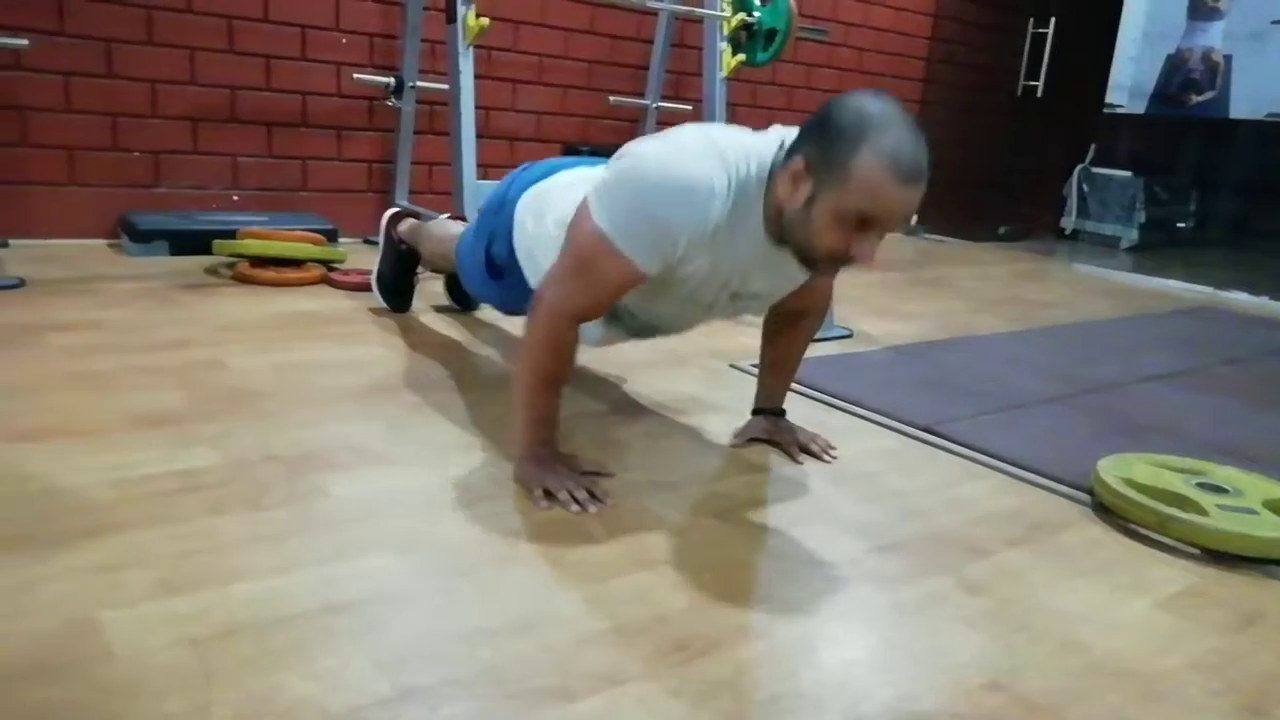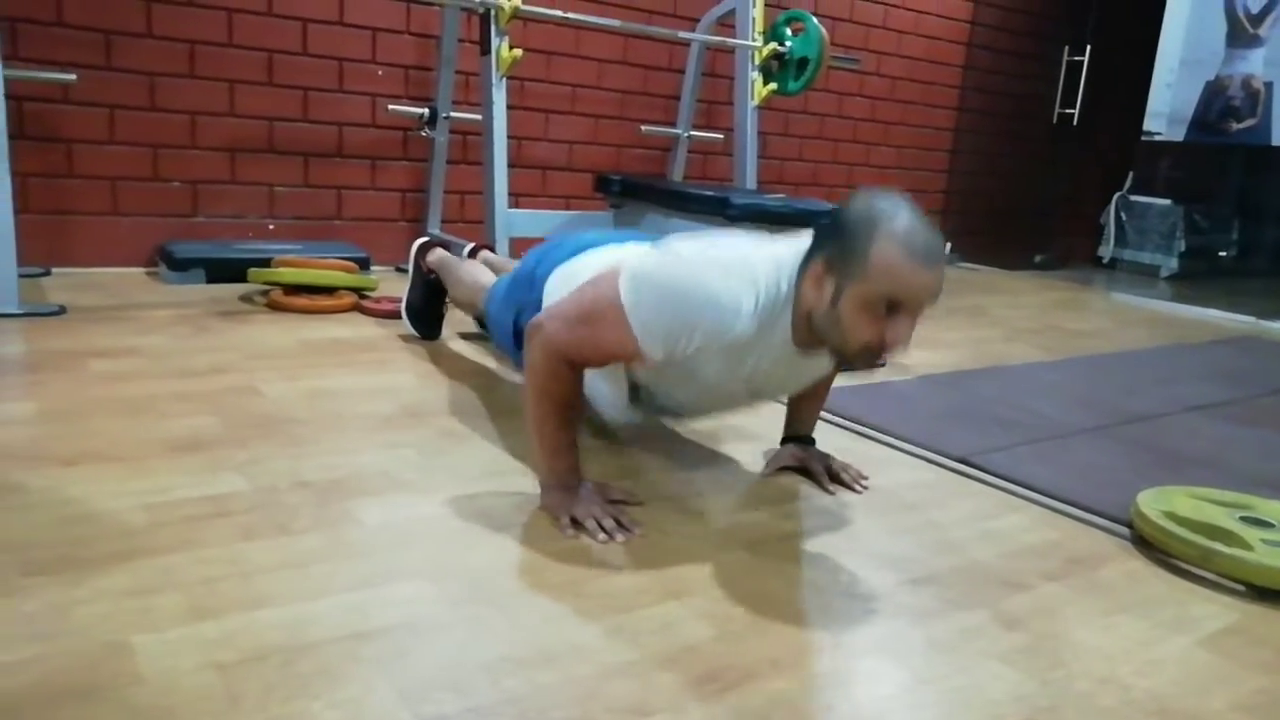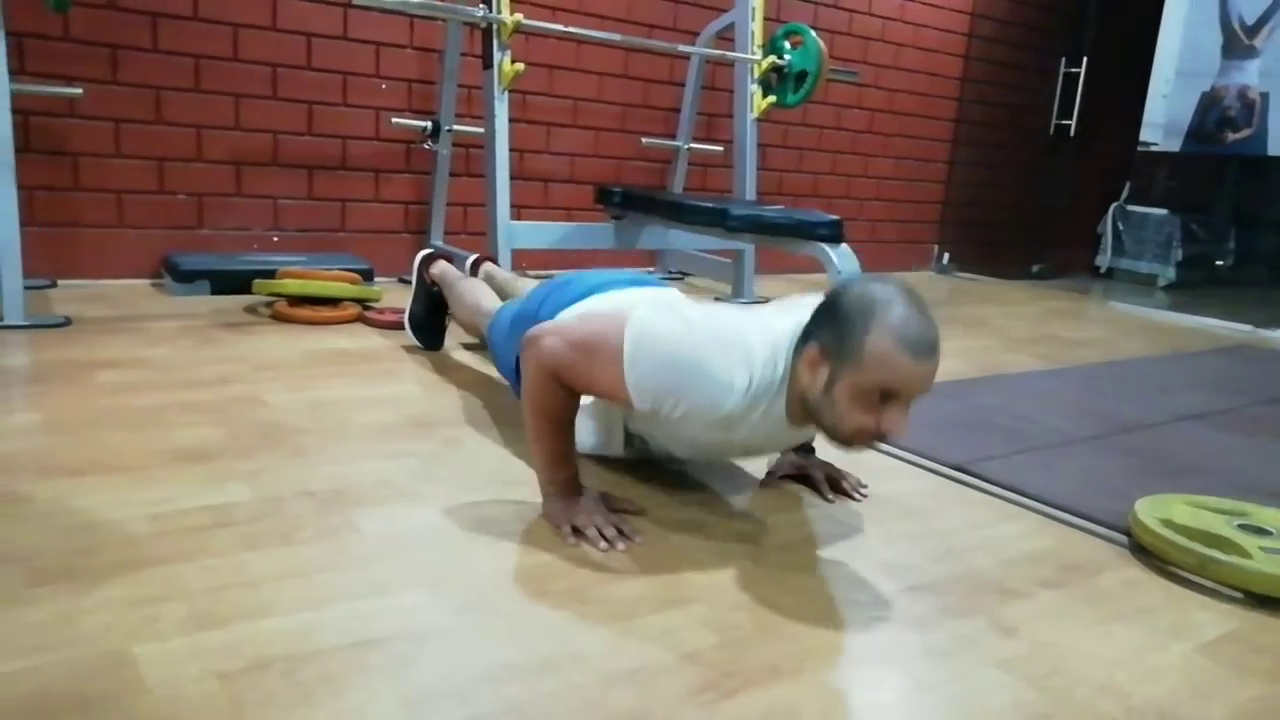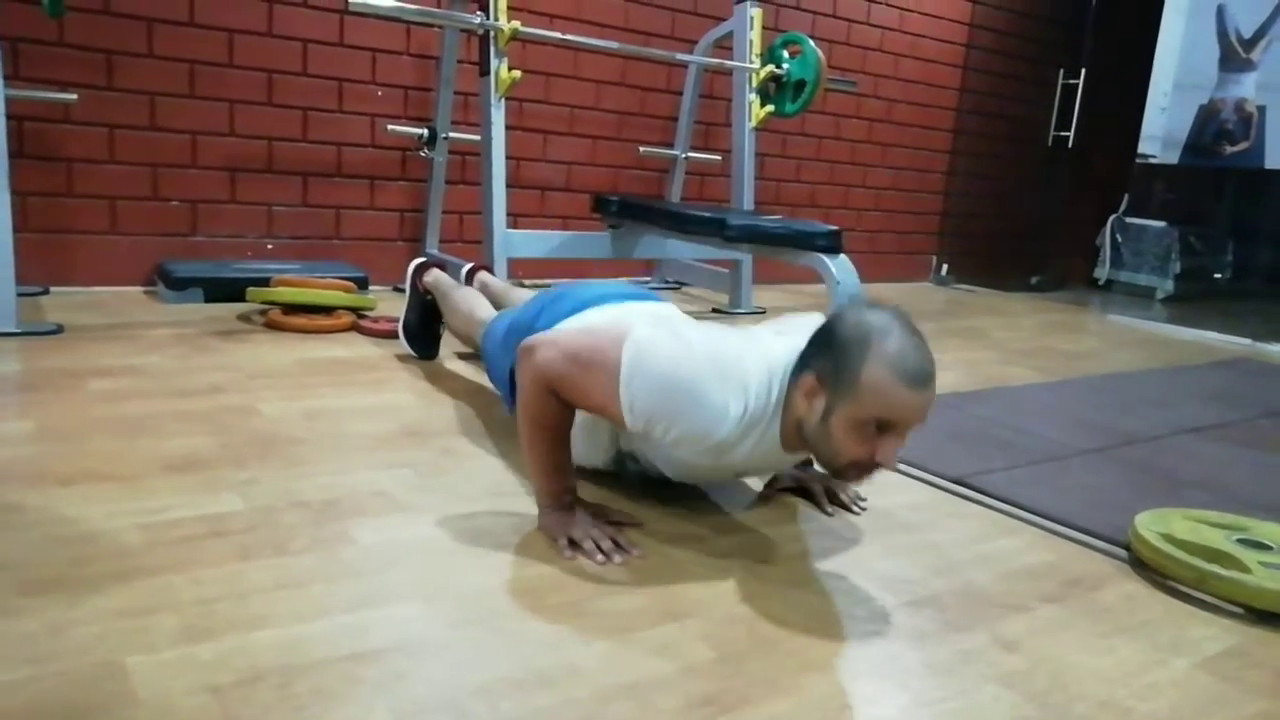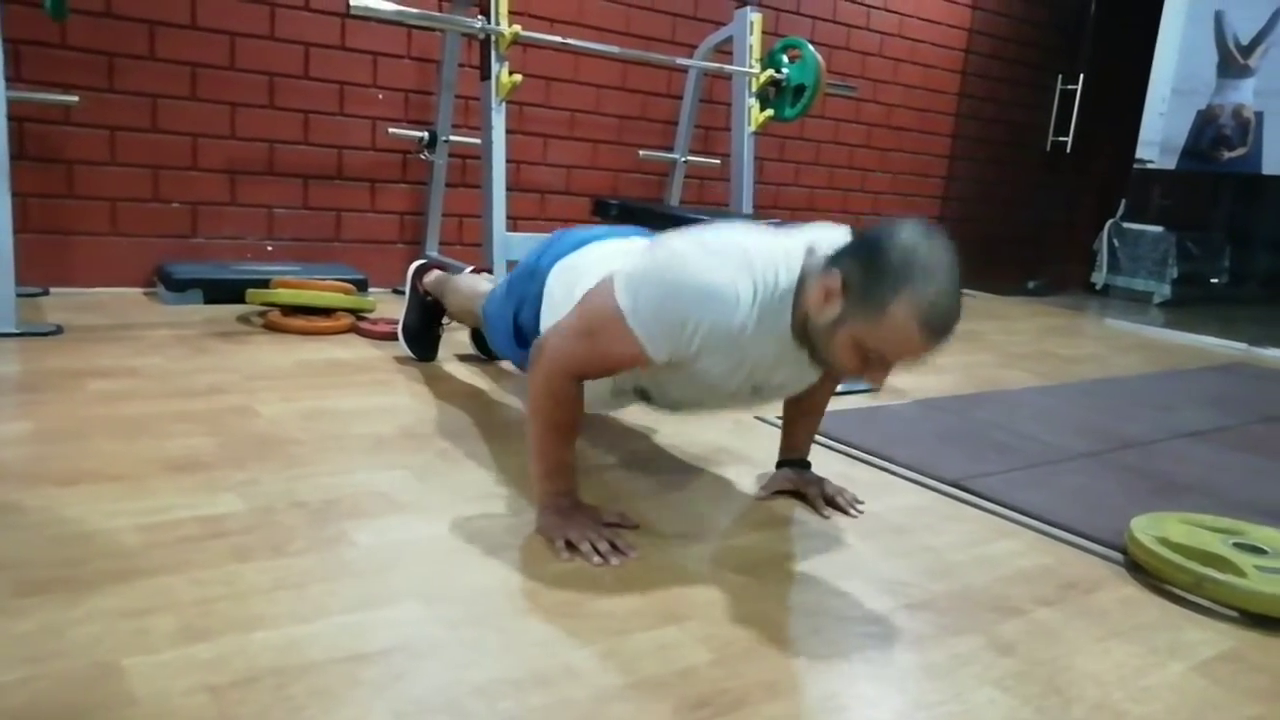
dt=1s
person 1, frame 1
left shoulder: (830, 209)
right shoulder: (680, 188)
left elbow: (798, 310)
right elbow: (557, 310)
left wrist: (769, 412)
right wrist: (535, 452)
left hip: (611, 217)
right hip: (536, 213)
right knee: (466, 261)
left ankle: (453, 225)
right ankle: (406, 232)
person 1, frame 2
left shoulder: (850, 296)
right shoulder: (716, 297)
right elbow: (549, 338)
left wrist: (798, 440)
right wrist: (562, 482)
left hip: (636, 274)
right hip: (565, 286)
right knee: (494, 306)
left ankle: (482, 257)
right ankle: (436, 262)
person 1, frame 3
left shoulder: (839, 346)
right shoulder: (718, 374)
right elbow: (543, 350)
left wrist: (800, 452)
right wrist: (562, 494)
left hip: (643, 302)
right hip: (568, 321)
right knee: (496, 323)
left ankle: (488, 272)
right ankle: (439, 273)
person 1, frame 4
left shoulder: (837, 363)
right shoulder: (713, 402)
right elbow: (540, 360)
left wrist: (798, 461)
right wrist: (556, 504)
left hip: (640, 315)
right hip: (562, 333)
right knee: (491, 330)
left ankle: (480, 277)
right ankle: (433, 281)
person 1, frame 5
left shoulder: (860, 298)
right shoulder: (713, 296)
left elbow: (816, 371)
right elbow: (557, 360)
left wrist: (793, 461)
right wrist: (555, 502)
left hip: (637, 274)
right hip: (565, 278)
right knee: (491, 314)
left ankle: (483, 277)
right ankle: (433, 284)
